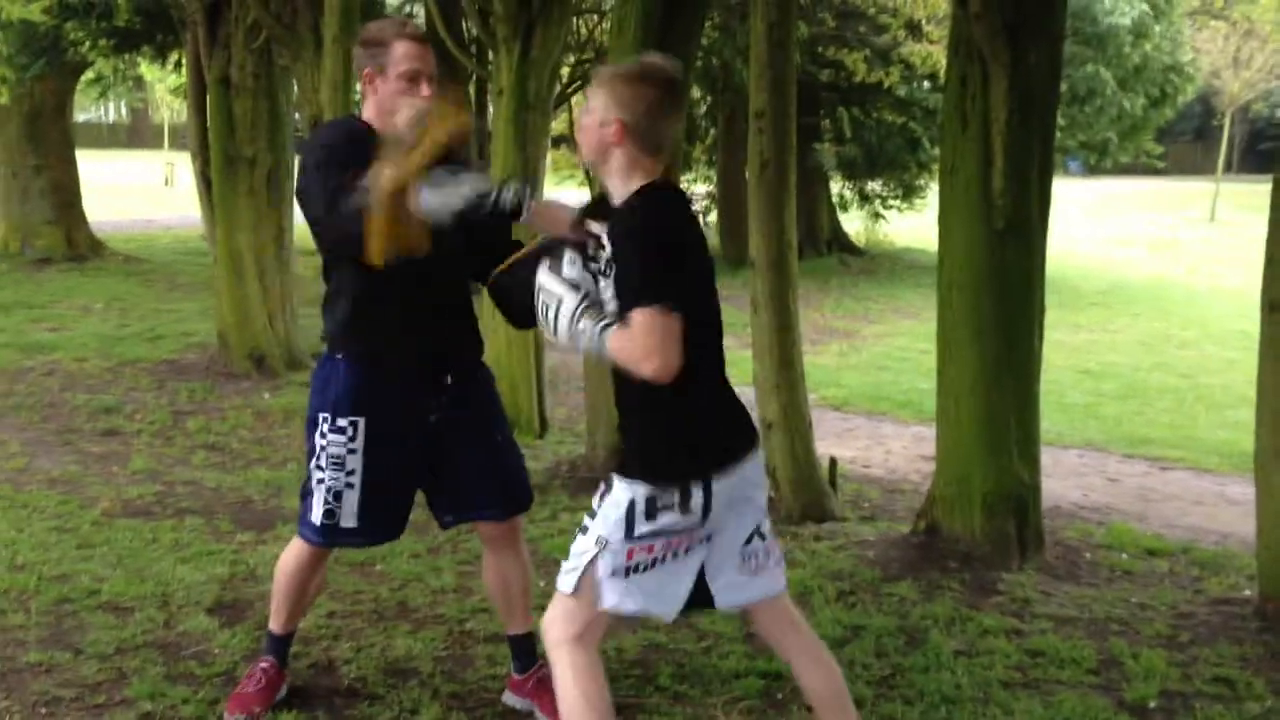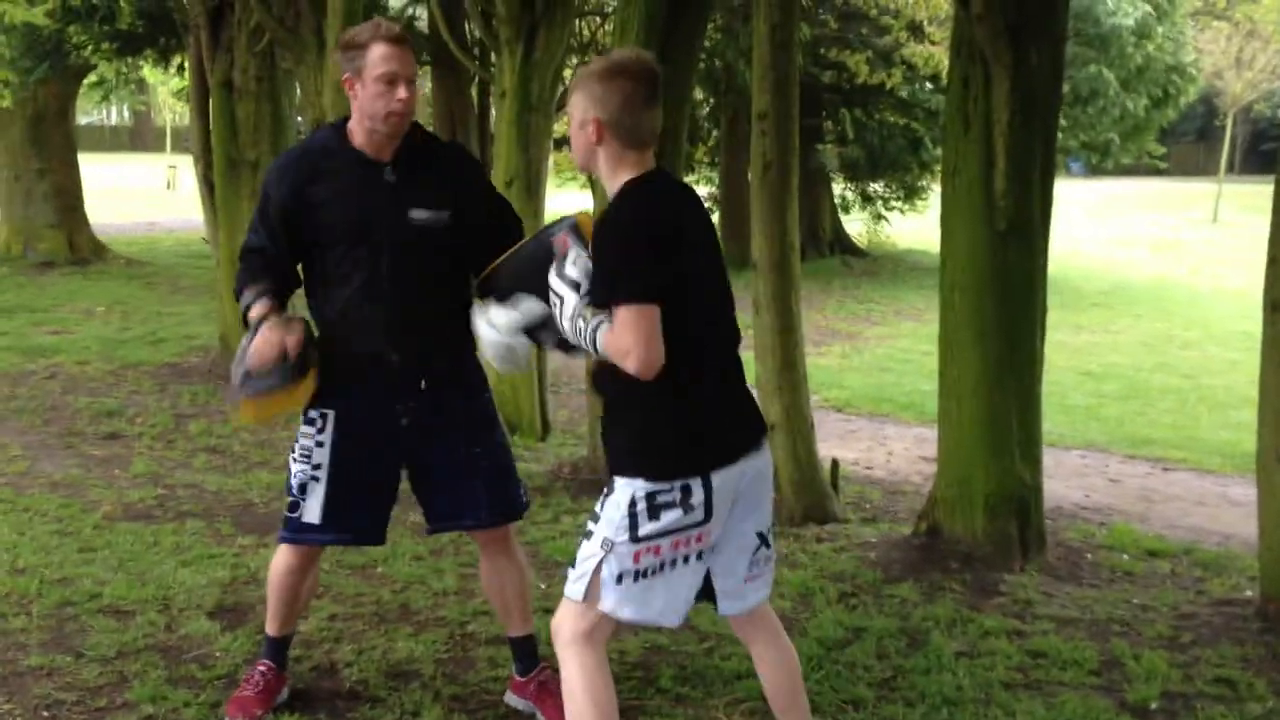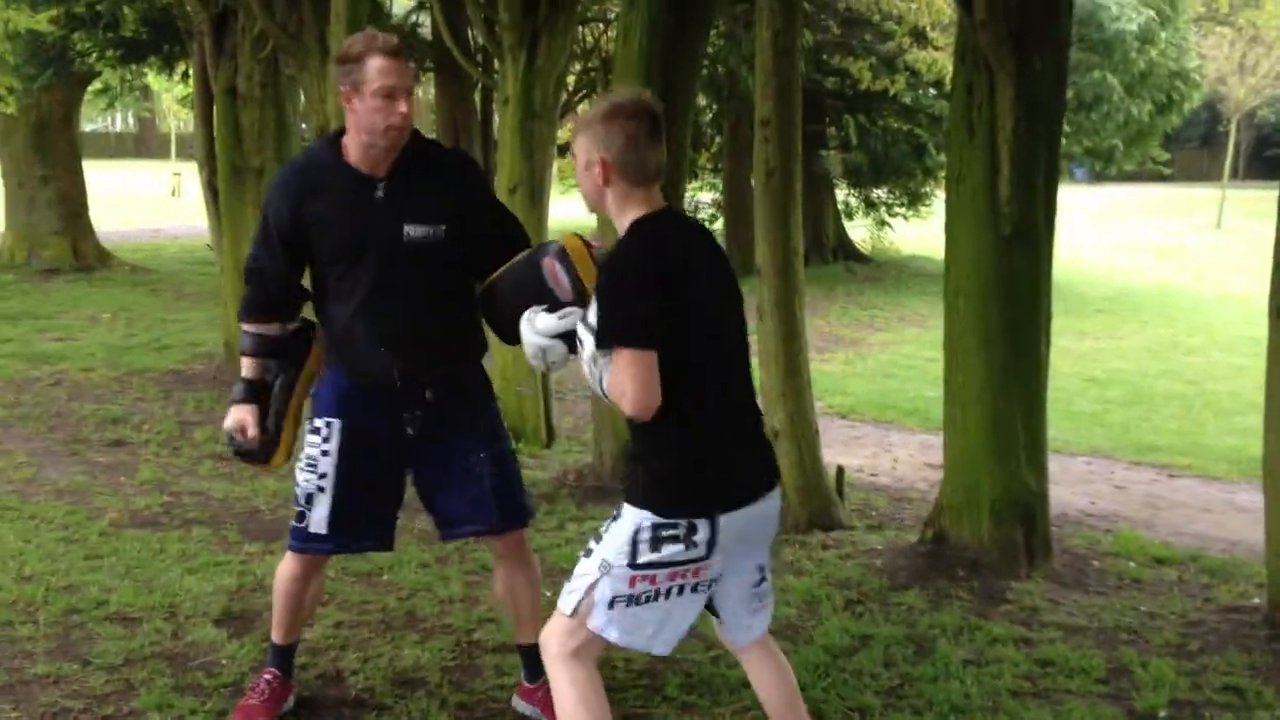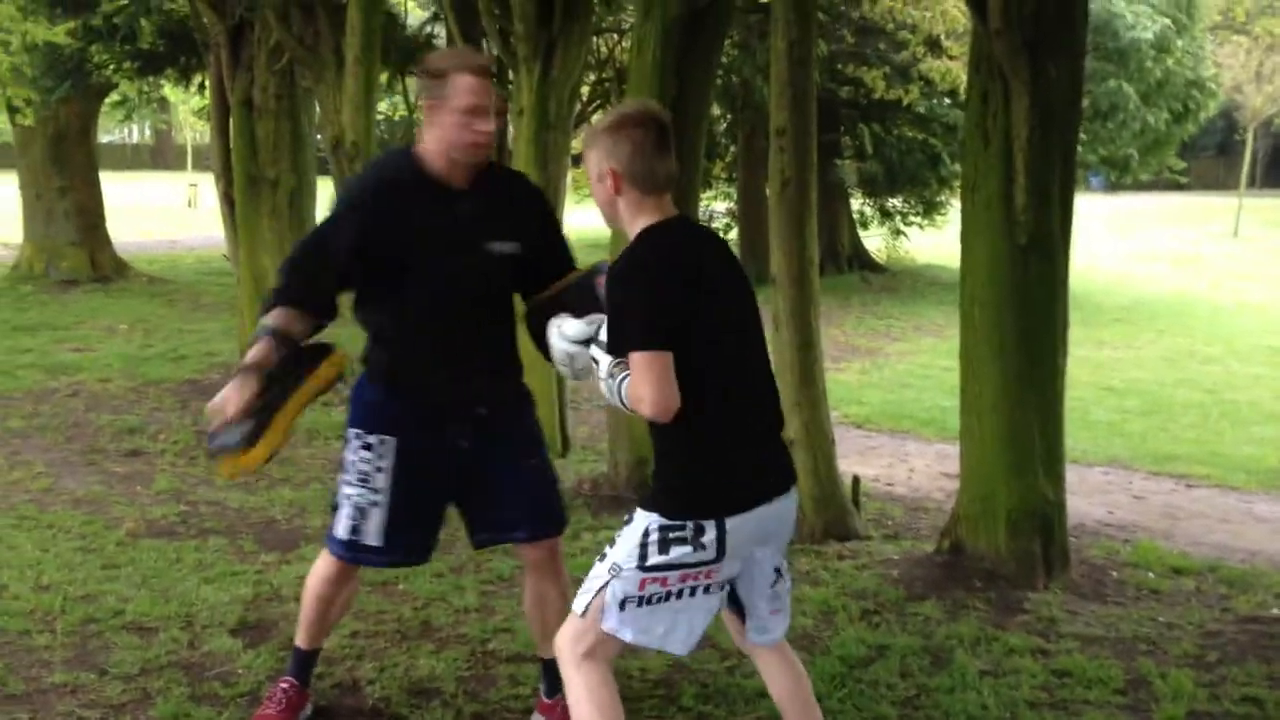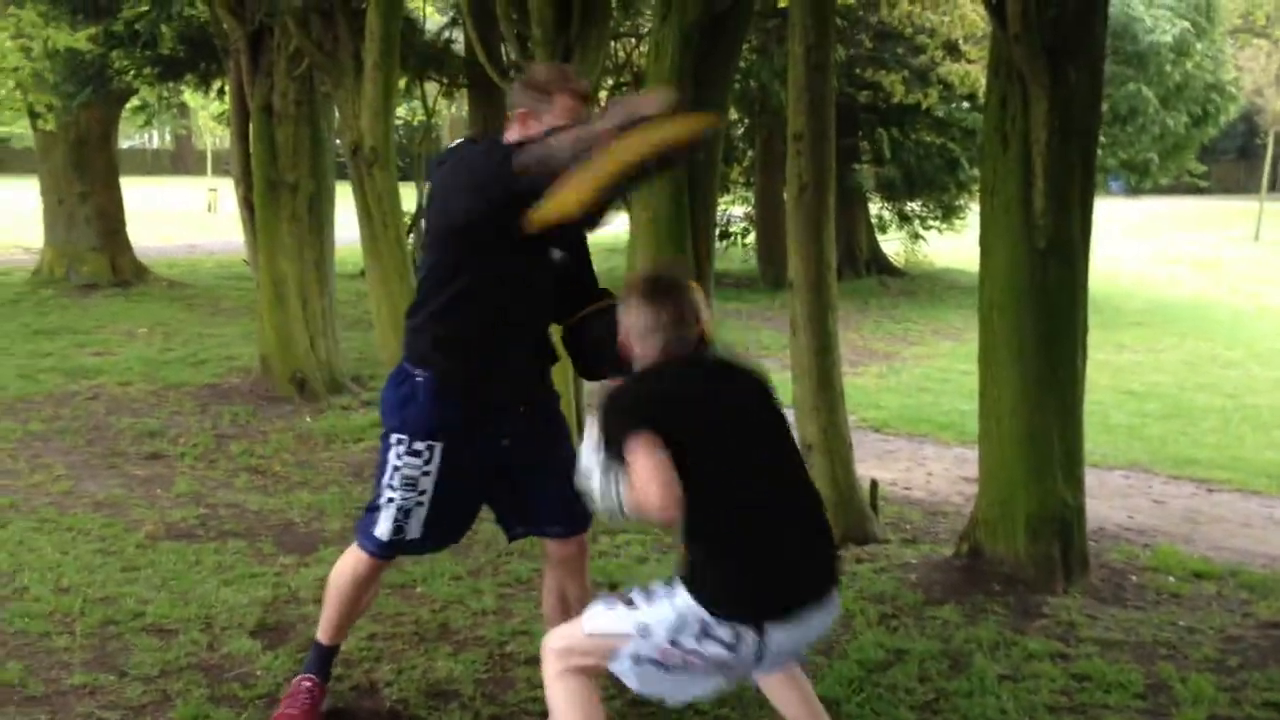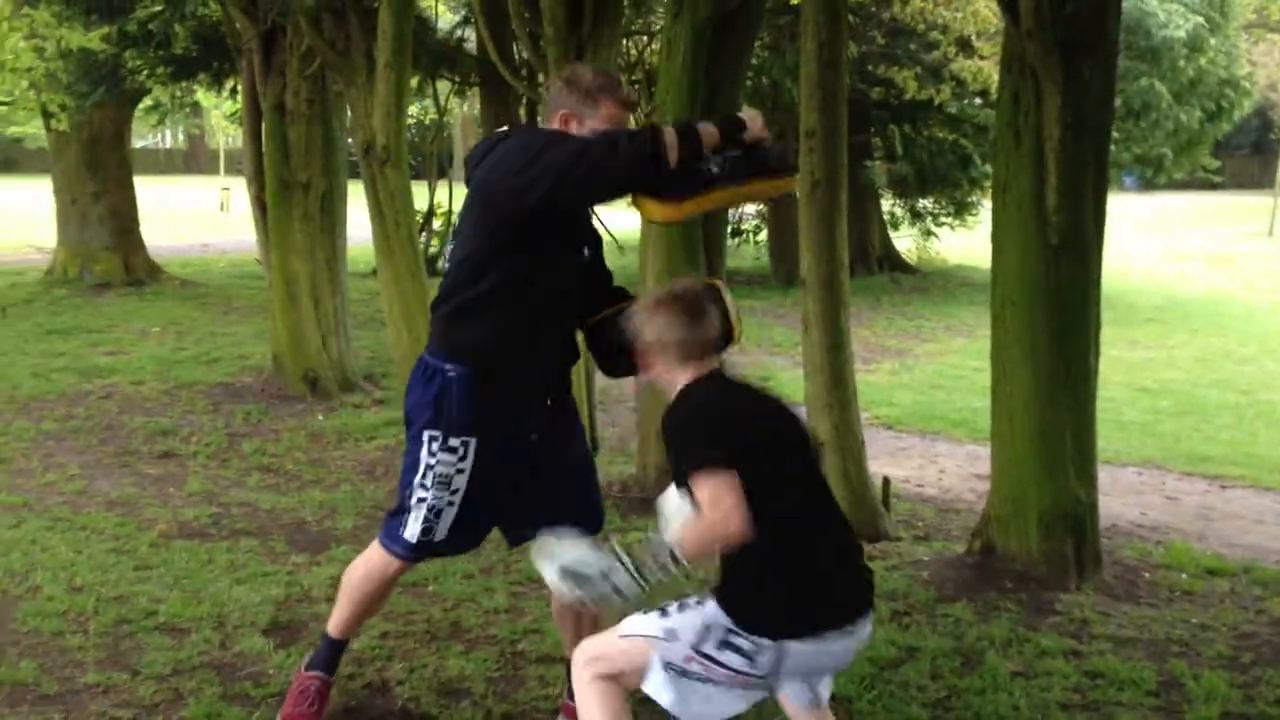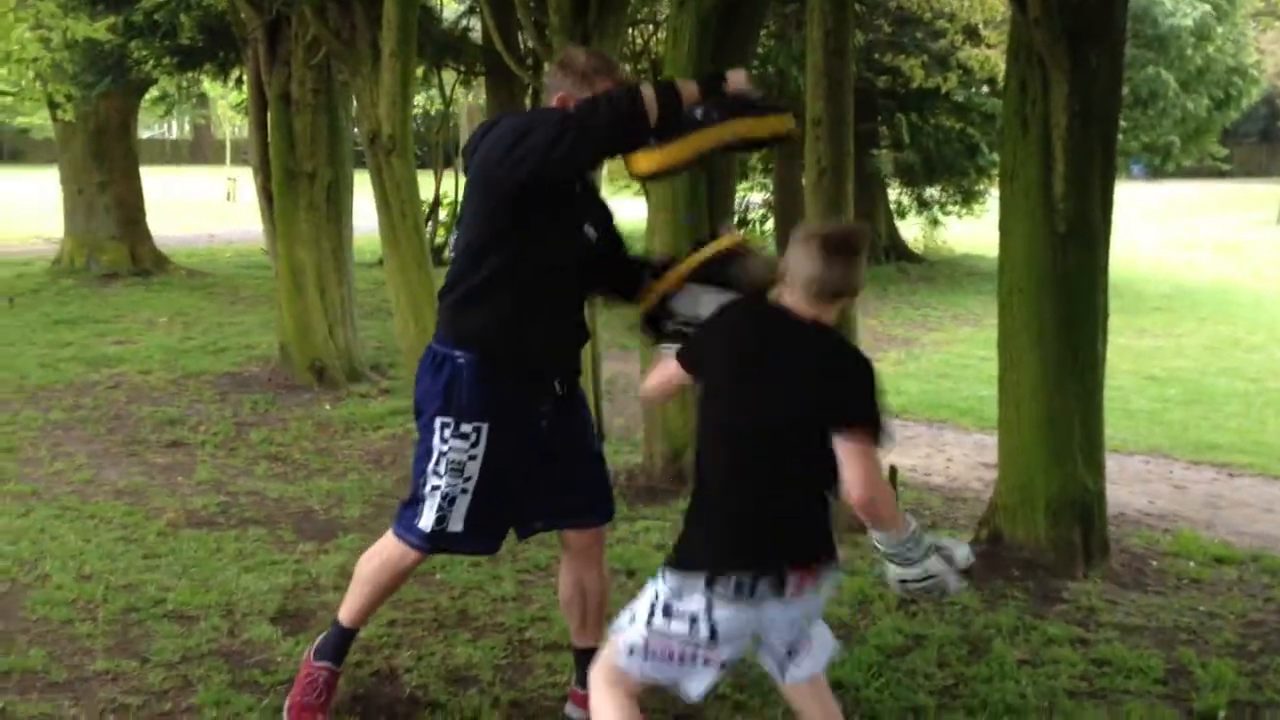
dt=0.2s
person 1, frame 1
right shoulder: (333, 151)
left elbow: (493, 257)
right elbow: (349, 230)
left hip: (455, 376)
right hip: (363, 379)
left knee: (500, 524)
right knee: (319, 534)
person 1, frame 2
left shoulder: (449, 168)
right shoulder: (304, 169)
left elbow: (503, 254)
right elbow: (261, 263)
right wrist: (269, 322)
left hip: (447, 382)
right hip: (349, 385)
left knee: (493, 529)
right knee: (303, 538)
person 1, frame 3
left shoulder: (453, 178)
right shoulder: (304, 185)
left elbow: (507, 263)
right elbow: (270, 291)
right wrist: (250, 390)
left hip: (454, 391)
right hip: (354, 390)
left knee: (506, 538)
right knee: (309, 545)
person 1, frame 4
left shoulder: (517, 200)
right shoulder: (381, 190)
left elbow: (555, 287)
right elbow: (306, 282)
right wrist: (255, 369)
left hip: (494, 402)
right hip: (400, 401)
left knee: (541, 545)
right knee: (346, 552)
person 1, frame 5
left shoulder: (556, 217)
right shoulder: (474, 171)
left elbow: (579, 300)
right elbow: (521, 170)
right wrist: (610, 126)
left hip: (523, 396)
right hip: (441, 395)
left knee: (565, 544)
right knee: (379, 546)
person 1, frame 6
left shoulder: (570, 209)
right shoulder: (519, 163)
left elbow: (598, 302)
right elbow: (628, 161)
right wrist: (730, 130)
left hip: (539, 394)
right hip: (464, 390)
left knee: (578, 542)
right knee: (402, 546)
person 1, frame 7
left shoulder: (572, 187)
right shoulder: (515, 143)
left elbow: (619, 273)
right elbow: (616, 118)
right wrist: (713, 87)
left hip: (550, 382)
right hip: (473, 377)
left knee: (586, 533)
right knee: (418, 534)
right ankle: (324, 661)
person 2, frame 1
left shoulder: (639, 226)
right shoulder: (664, 206)
left elbow: (657, 359)
left wrist: (574, 319)
left hip: (670, 471)
right hip: (729, 455)
left knee: (568, 630)
right knee: (775, 615)
person 2, frame 2
left shoulder: (624, 223)
right shoulder: (677, 200)
left elbow: (642, 357)
left wrist: (578, 316)
right wrist: (584, 304)
left hip: (676, 472)
right hip: (740, 453)
left knee: (577, 632)
right knee: (752, 617)
person 2, frame 3
left shoulder: (630, 264)
right shoulder: (695, 240)
left elbow: (639, 399)
left wrist: (592, 359)
right wrist: (583, 328)
left hip: (686, 506)
right hip: (753, 489)
left knee: (565, 647)
right knee: (747, 636)
person 2, frame 4
left shoulder: (636, 270)
right shoulder: (711, 247)
left elbow: (658, 403)
left wrist: (610, 374)
right wrist: (616, 345)
left hip: (699, 509)
right hip: (771, 493)
left knee: (582, 649)
right knee: (761, 637)
person 2, frame 5
left shoulder: (631, 399)
right shoulder: (745, 380)
left elbow: (663, 503)
left wrist: (611, 485)
left hip: (740, 612)
right hip: (815, 597)
left knee: (563, 654)
right knee: (766, 653)
person 2, frame 6
left shoulder: (696, 416)
right shoulder: (767, 407)
left elbow: (728, 522)
left wrist: (634, 571)
left hip: (765, 625)
right hip: (846, 618)
left knee: (593, 665)
right knee: (801, 672)
person 2, frame 7
left shoulder: (739, 319)
right shoulder: (849, 367)
left elbow: (653, 386)
right elbow: (863, 492)
right wrist: (916, 549)
left hip: (713, 582)
right hip: (801, 578)
left knee: (610, 679)
right knee: (799, 668)
